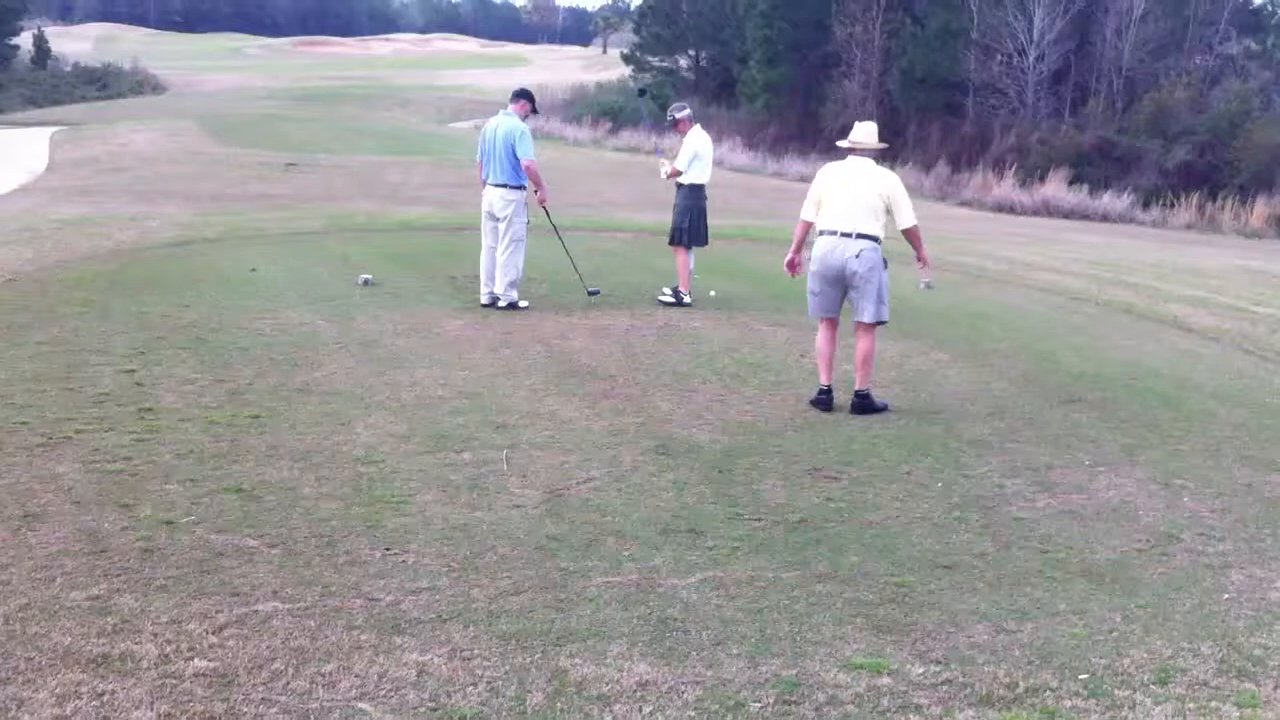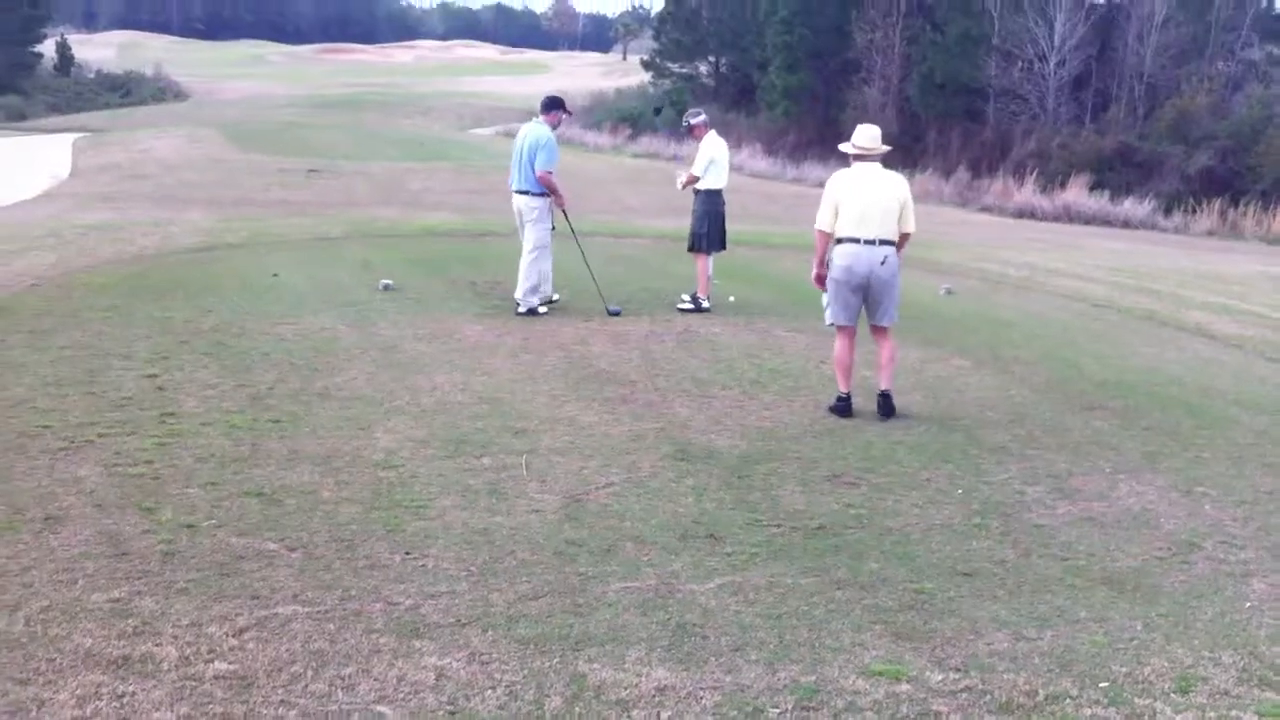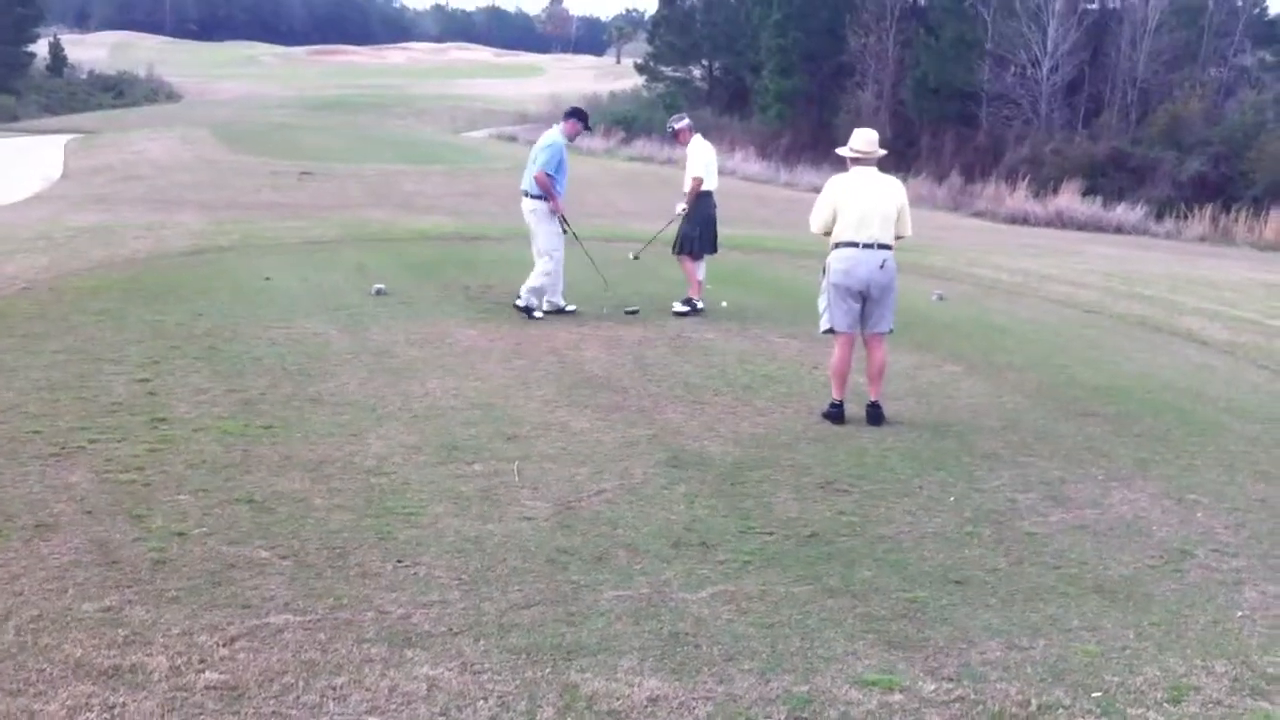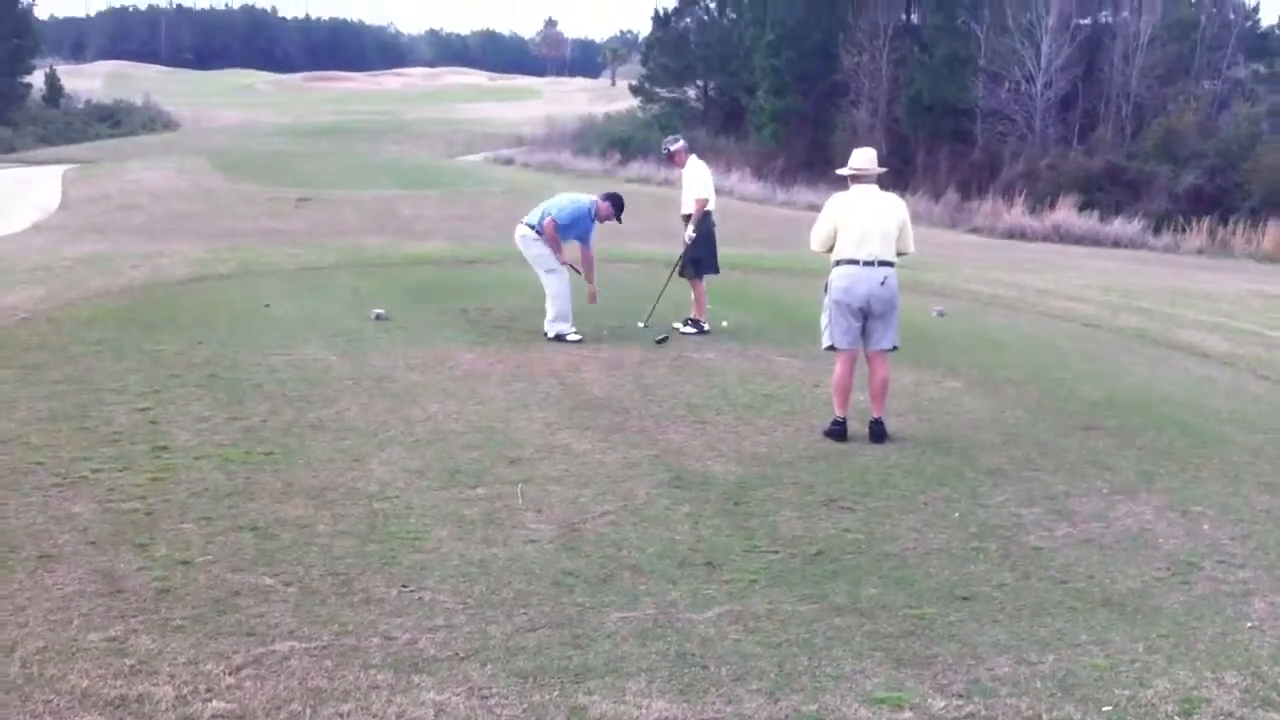
dt=0.5s
person 1, frame 1
left shoulder: (828, 171)
right shoulder: (886, 177)
left elbow: (807, 216)
right elbow: (907, 222)
left wrist: (795, 250)
right wrist: (920, 251)
left hip: (827, 249)
right hip: (864, 253)
left knee: (827, 323)
right knee: (865, 328)
left ankle: (824, 391)
right ankle: (861, 396)
person 1, frame 2
left shoulder: (840, 179)
right shoulder: (898, 182)
left elbow: (824, 227)
right elbow: (906, 230)
left wrist: (818, 264)
left hip: (847, 256)
right hip: (884, 259)
left knee: (845, 332)
right knee: (883, 332)
left ankle: (844, 399)
right ankle: (885, 395)
person 1, frame 3
left shoulder: (838, 183)
right shoulder: (895, 185)
left elbow: (819, 226)
right elbow: (902, 232)
left hip: (846, 261)
right hip: (882, 263)
left knee: (844, 338)
right knee: (876, 339)
left ankle: (837, 405)
right ankle: (874, 405)
person 1, frame 4
left shoulder: (839, 201)
right shoulder: (896, 204)
left elbow: (819, 244)
right elbow: (905, 248)
left hip: (847, 279)
right hip: (884, 280)
left knee: (846, 356)
right knee: (878, 356)
left ankle: (839, 422)
right ankle: (877, 423)
person 2, frame 1
left shoulder: (693, 139)
right shoulder: (701, 136)
left elbow: (677, 171)
left wrist: (666, 172)
right wrist: (670, 166)
left hip: (688, 193)
right hip: (695, 192)
left knee: (680, 244)
right knee: (686, 244)
left ankle: (683, 294)
right ankle: (683, 287)
person 2, frame 2
left shoulder: (708, 145)
right shoulder: (718, 142)
left elbow: (695, 176)
left wrist: (683, 182)
right wrist: (688, 177)
left hip: (707, 199)
right hip: (713, 198)
left knee: (700, 250)
right knee: (705, 250)
left ankle: (702, 299)
right ankle: (702, 293)
person 2, frame 3
left shoulder: (696, 148)
right shoulder: (702, 145)
left elbow: (697, 179)
left wrist: (685, 203)
left hip: (699, 203)
right hip: (703, 202)
left knee: (685, 252)
right knee: (697, 254)
left ankle: (695, 299)
right ankle: (694, 297)
person 2, frame 4
left shoulder: (695, 168)
right shoulder: (690, 168)
left elbow: (702, 200)
left wrist: (691, 226)
left hip: (699, 225)
right hip: (696, 225)
left knee: (695, 275)
right knee: (693, 275)
left ankle: (702, 321)
right ankle: (694, 316)
person 3, frame 1
left shoulder: (489, 124)
right shoulder: (518, 128)
left elbow: (480, 163)
right elbow: (528, 164)
right wrist: (541, 189)
left hip: (490, 192)
right hip: (511, 195)
left knee: (490, 246)
right knee: (510, 248)
left ankle: (488, 295)
right ankle: (506, 297)
person 3, frame 2
left shoulder: (524, 129)
right shoulder: (546, 137)
right elbow: (542, 175)
right wrist: (558, 194)
left hip: (519, 197)
right hip: (536, 201)
left knee: (540, 249)
right knee: (535, 253)
left ankle: (541, 293)
right ankle: (526, 303)
person 3, frame 3
left shoulder: (554, 139)
right shoulder: (555, 142)
right elbow: (539, 175)
left wrist: (554, 201)
right wrist: (555, 200)
left hip: (539, 203)
right hip: (540, 204)
left knee: (552, 254)
right knee: (552, 255)
left ankle: (553, 302)
right ankle: (526, 299)
person 3, frame 4
left shoulder: (589, 219)
right shoulder: (579, 205)
left elbow: (586, 251)
right elbow: (548, 224)
left wrist: (591, 283)
right wrist: (559, 253)
left hip: (537, 236)
right hip: (529, 234)
left knee: (557, 277)
right knee: (558, 277)
left ankle: (553, 324)
right ankle: (558, 329)
